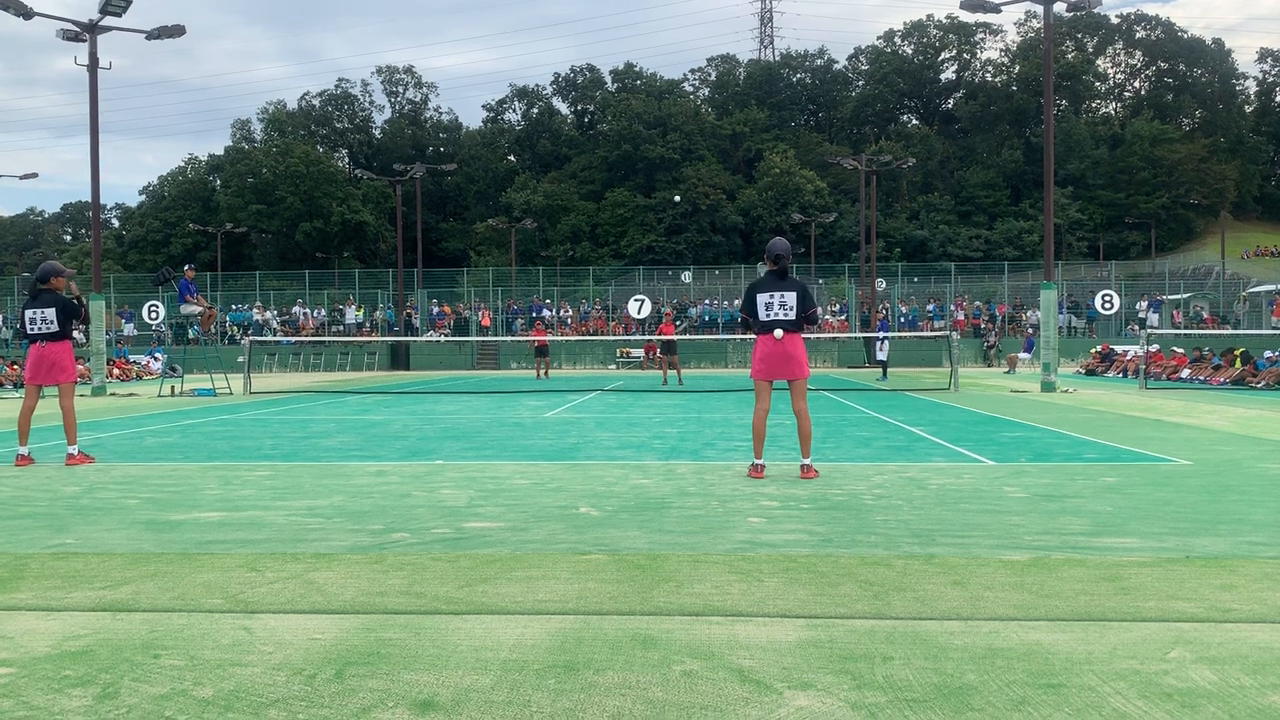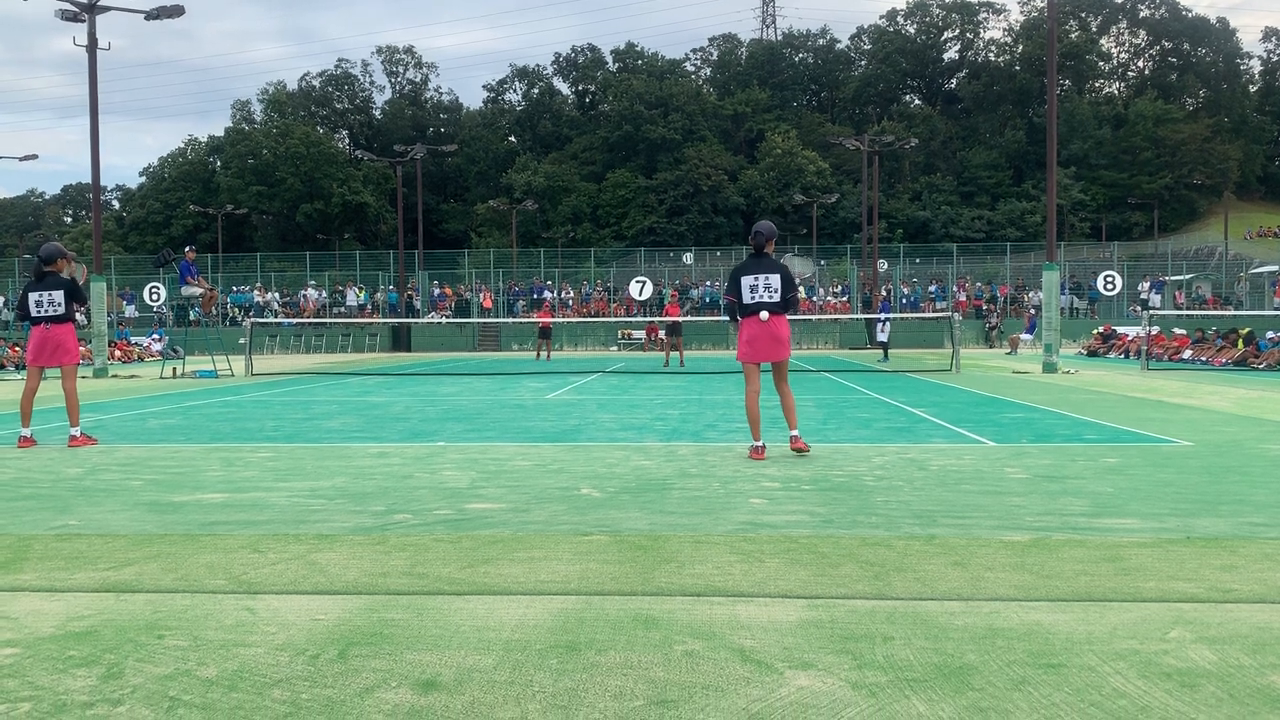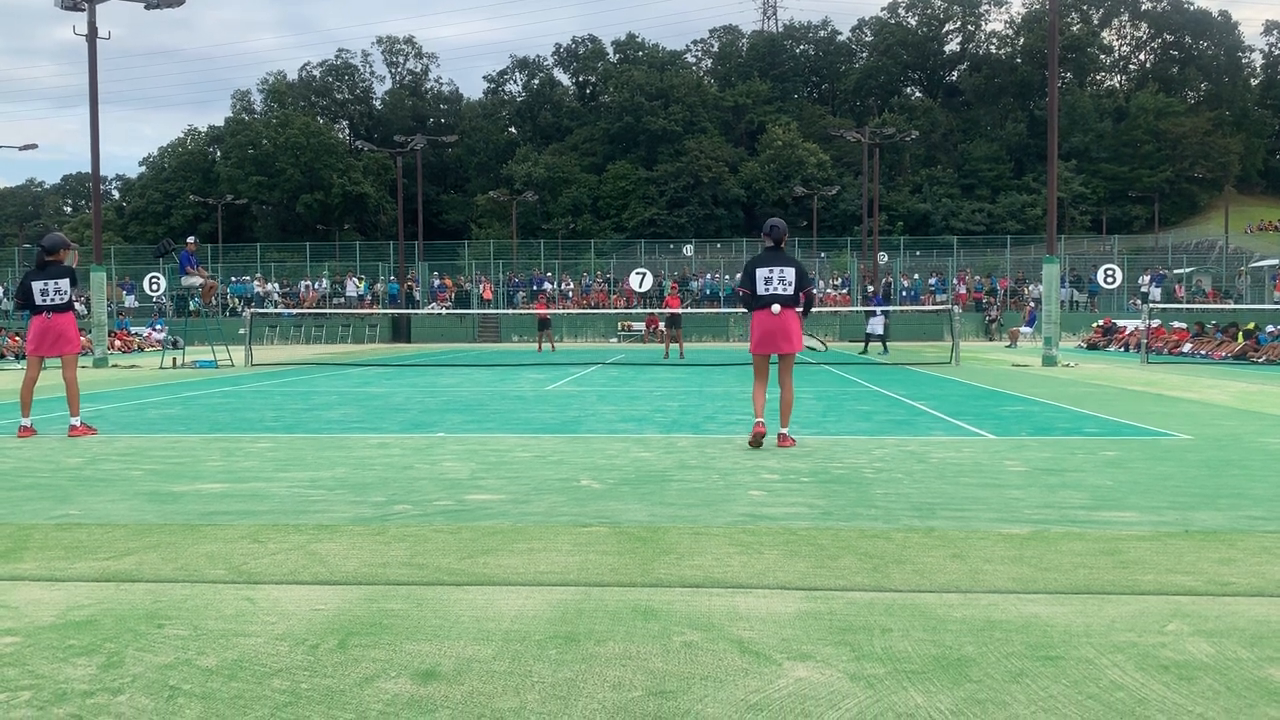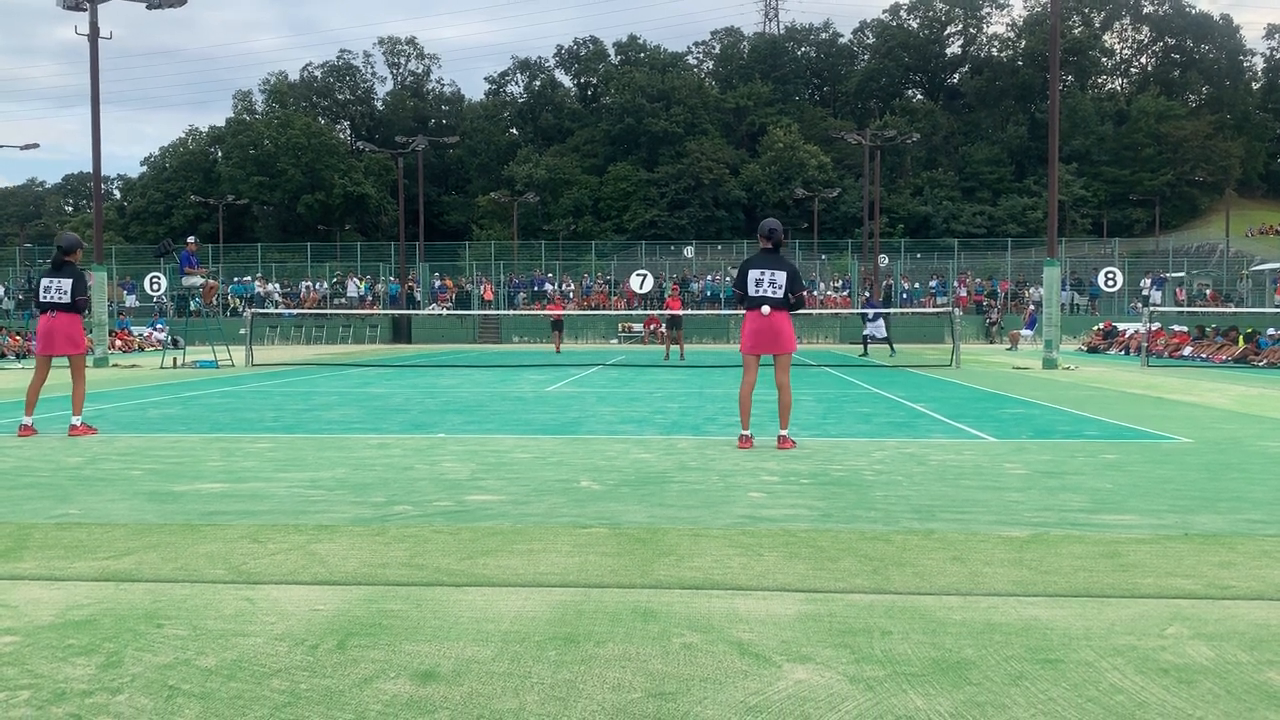
dt=0.7s
person 1, frame 1
left shoulder: (755, 287)
right shoulder: (798, 286)
left elbow: (745, 323)
right elbow: (813, 320)
left hip: (765, 347)
right hip: (793, 346)
left knee: (761, 408)
right knee: (800, 408)
left ankle: (758, 464)
right ankle: (806, 464)
person 1, frame 2
left shoulder: (739, 270)
right shoulder: (780, 268)
left elbow: (730, 307)
right elbow: (793, 303)
left wrist: (736, 322)
left hip: (751, 329)
right hip: (777, 327)
left knee: (753, 390)
right knee: (783, 386)
left ankle: (757, 446)
right ankle: (795, 436)
person 1, frame 3
left shoulder: (753, 263)
right shoulder: (794, 264)
left elbow: (745, 299)
right elbow: (809, 297)
right wrist: (802, 315)
left hip: (762, 321)
right hip: (788, 321)
left knee: (760, 380)
right knee: (786, 380)
left ankle: (759, 422)
right ankle: (783, 433)
person 1, frame 4
left shoulder: (748, 264)
right shoulder: (788, 267)
left elbow: (738, 298)
right elbow: (800, 302)
left hip: (753, 323)
right hip: (780, 324)
left knee: (748, 381)
right knee: (783, 382)
left ankle: (745, 435)
right ankle: (783, 435)
person 2, frame 1
left shoulder: (28, 303)
right shoulder: (61, 301)
left elbow: (24, 332)
right elbow: (85, 318)
right wrist: (76, 296)
left hip: (36, 351)
right hip: (59, 351)
left knee: (28, 403)
right knee: (67, 403)
left ankle: (22, 453)
right ankle: (73, 452)
person 2, frame 2
left shoulder: (30, 286)
right shoulder: (65, 283)
left elbow: (21, 315)
right elbow: (83, 301)
right wrist: (72, 277)
left hip: (38, 334)
right hip: (63, 332)
left knee: (31, 385)
right knee: (69, 385)
left ankle: (25, 435)
right ankle: (75, 434)
person 2, frame 3
left shoulder: (30, 275)
right shoulder: (67, 271)
left elbow: (20, 304)
left hip: (39, 324)
right hip: (64, 323)
left knee: (31, 375)
right knee: (70, 375)
left ankle: (25, 424)
right ankle: (75, 424)
person 2, frame 4
left shoulder: (46, 274)
right shoulder: (77, 274)
left elbow: (37, 302)
right elbow: (81, 305)
right wrist: (83, 308)
left hip: (46, 322)
right hip: (69, 323)
left knee: (39, 376)
right knee: (78, 377)
left ankle: (26, 423)
right ankle: (76, 424)
